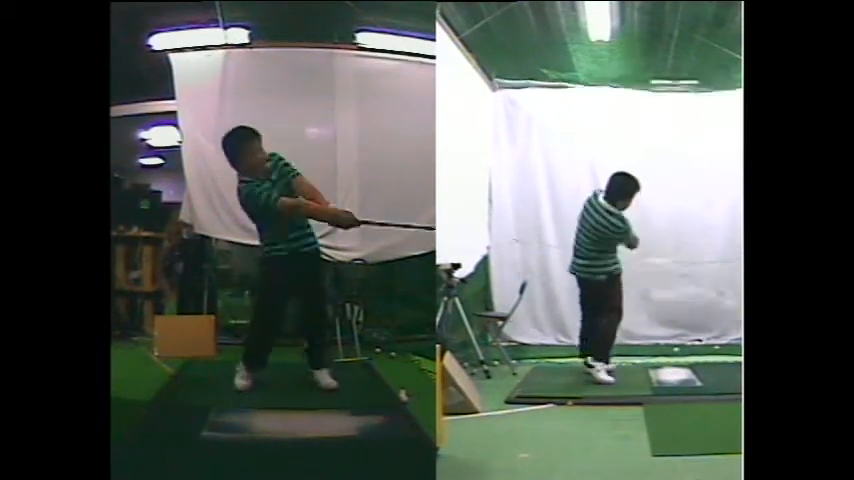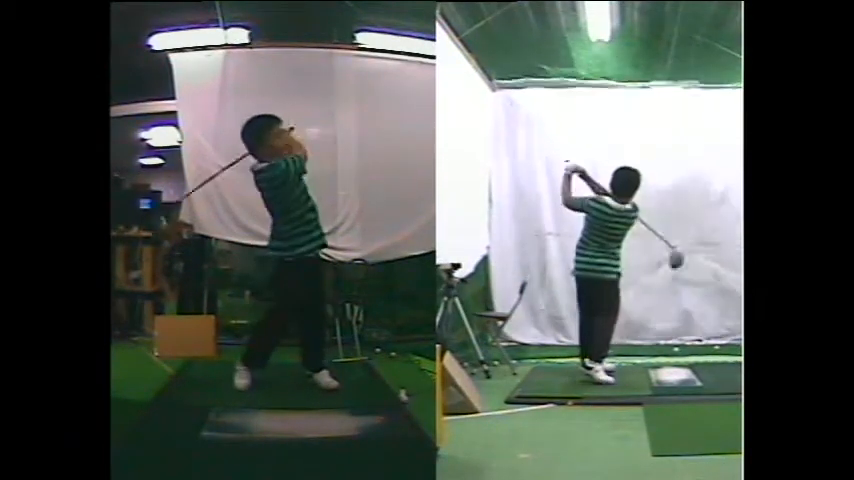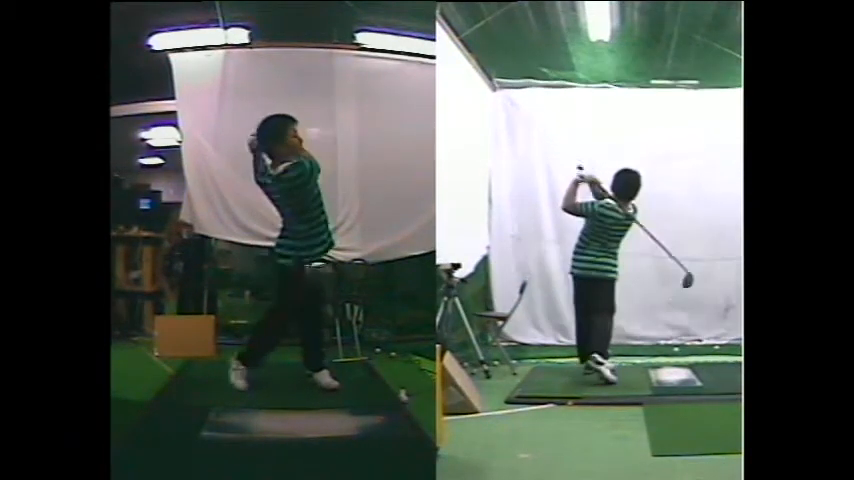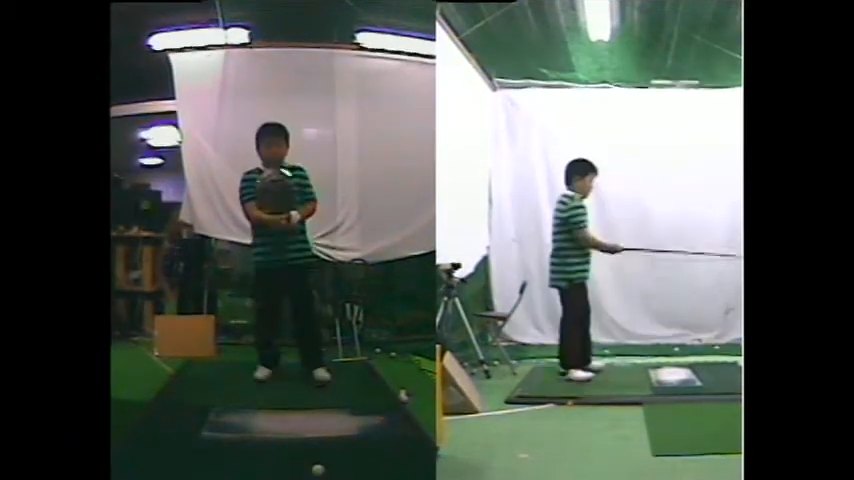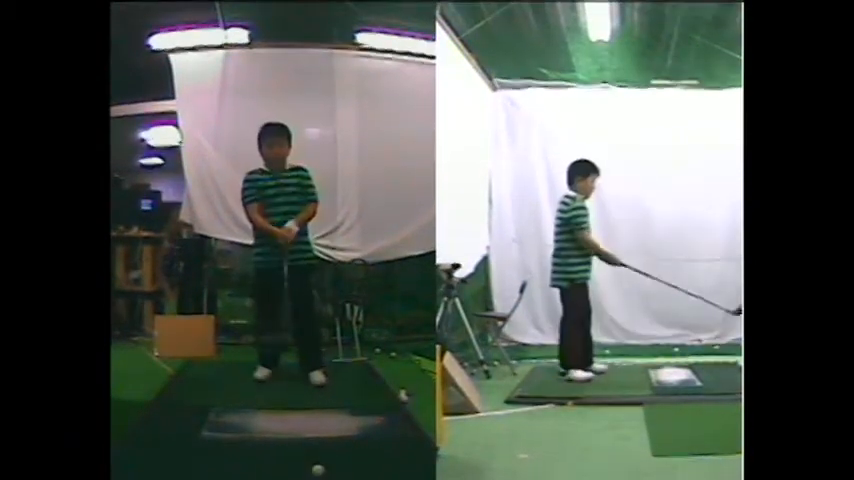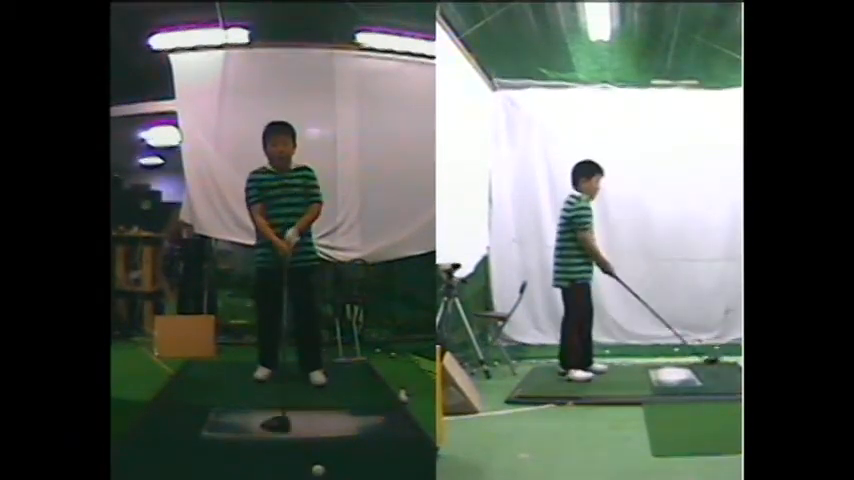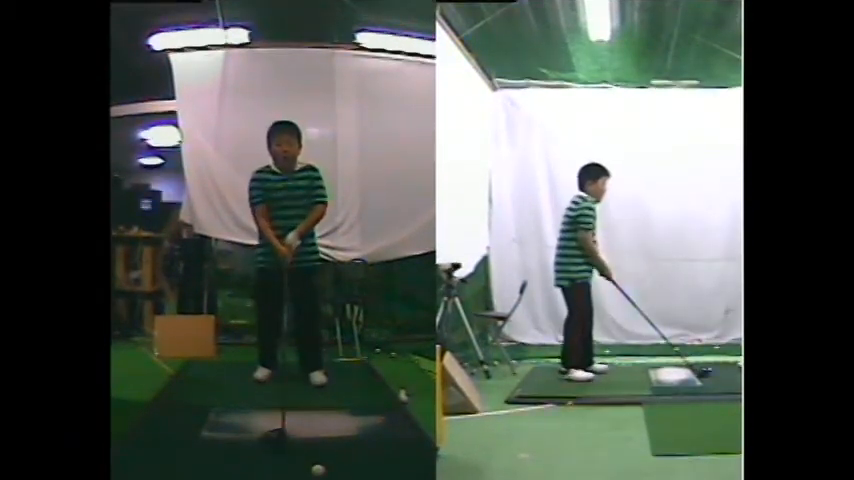
dt=0.3s
person 1, frame 1
left shoulder: (275, 162)
right shoulder: (250, 190)
left elbow: (303, 186)
right elbow: (291, 205)
left wrist: (329, 210)
right wrist: (332, 215)
left hip: (306, 250)
right hip: (277, 257)
left knee: (315, 310)
right knee: (267, 313)
left ankle: (318, 365)
right ankle: (248, 366)
person 1, frame 2
left shoulder: (271, 168)
right shoulder: (276, 171)
left elbow: (295, 159)
right elbow: (300, 153)
left wrist: (288, 142)
right wrist: (291, 142)
left hip: (307, 251)
right hip: (290, 257)
left knee: (314, 312)
right knee: (282, 314)
left ankle: (315, 366)
right ankle: (247, 364)
person 1, frame 3
left shoulder: (267, 174)
right shoulder: (301, 170)
left elbow: (258, 176)
right elbow: (309, 159)
left wrist: (257, 152)
left hip: (305, 254)
right hip: (297, 257)
left knee: (311, 313)
right knee: (283, 313)
left ankle: (316, 366)
right ankle: (243, 361)
person 1, frame 4
left shoulder: (298, 173)
right shoulder: (250, 178)
left elbow: (311, 204)
right elbow: (252, 212)
left wrist: (295, 215)
right wrist: (275, 220)
left hip: (298, 253)
right hip: (267, 255)
left knee: (304, 309)
right knee: (267, 311)
left ankle: (315, 363)
right ankle: (267, 361)
person 1, frame 5
left shoulder: (301, 174)
right shoulder: (252, 179)
left elbow: (311, 207)
right elbow: (254, 214)
left wrist: (293, 226)
right wrist: (276, 233)
left hip: (300, 253)
right hip: (266, 254)
left knee: (304, 309)
right knee: (267, 310)
left ankle: (313, 364)
right ankle: (267, 362)
person 1, frame 6
left shoulder: (306, 174)
right shoulder: (256, 178)
left elbow: (315, 208)
right elbow: (257, 216)
left wrist: (294, 234)
right wrist: (277, 242)
left hip: (302, 254)
right hip: (267, 255)
left knee: (306, 310)
right knee: (268, 311)
left ankle: (312, 365)
right ankle: (267, 362)
person 1, frame 7
left shoulder: (311, 173)
right shoulder: (260, 177)
left elbow: (320, 208)
right elbow: (260, 216)
left wrist: (294, 237)
right wrist: (277, 246)
left hip: (304, 254)
right hip: (268, 255)
left knee: (307, 311)
right knee: (268, 311)
left ankle: (313, 365)
right ankle: (267, 362)
person 2, frame 1
left shoulder: (594, 199)
right shoulder: (620, 223)
right elbow: (632, 244)
right wrist: (634, 239)
left hip: (581, 269)
right hip: (605, 272)
left knee: (589, 315)
right knee: (611, 314)
left ankle: (589, 357)
right ankle: (597, 361)
person 2, frame 2
left shoulder: (596, 205)
right shoulder: (632, 212)
left elbow: (567, 201)
right elbow: (608, 199)
left wrist: (568, 175)
right wrist: (587, 178)
left hip: (583, 269)
right hip: (607, 271)
left knee: (587, 315)
right knee: (606, 316)
left ankle: (590, 358)
right ankle: (593, 362)
person 2, frame 3
left shoulder: (602, 209)
right shoulder: (631, 213)
left elbow: (568, 205)
left wrist: (576, 182)
right wrist: (594, 185)
left hip: (582, 269)
right hip: (605, 271)
left knee: (584, 315)
right knee: (603, 315)
left ankle: (587, 359)
right ankle: (598, 357)
person 2, frame 4
left shoulder: (566, 202)
right shoulder: (574, 205)
right elbow: (584, 239)
left wrist: (604, 247)
right wrist: (608, 247)
left hip: (567, 270)
right hip: (572, 272)
left knee: (579, 314)
right knee: (575, 315)
left ankle: (582, 360)
right ankle: (570, 366)
person 2, frame 5
left shoulder: (570, 203)
right shoulder: (576, 205)
right elbow: (584, 240)
left wrist: (600, 254)
right wrist: (607, 256)
left hip: (574, 272)
right hip: (571, 273)
left knee: (583, 316)
right knee: (573, 318)
left ankle: (584, 361)
right ankle: (568, 366)
person 2, frame 6
left shoulder: (574, 203)
right shoulder: (580, 206)
right elbow: (585, 241)
left wrist: (599, 262)
right wrist: (604, 264)
left hip: (577, 273)
right hip: (574, 273)
left knee: (584, 316)
right knee: (574, 318)
left ankle: (584, 361)
right ankle: (568, 366)
person 2, frame 7
left shoulder: (579, 203)
right shoulder: (585, 206)
right elbow: (586, 242)
left wrist: (599, 266)
right wrist: (603, 267)
left hip: (576, 271)
right hip: (574, 273)
left knee: (584, 316)
right knee: (578, 317)
left ankle: (585, 361)
right ankle: (569, 366)
